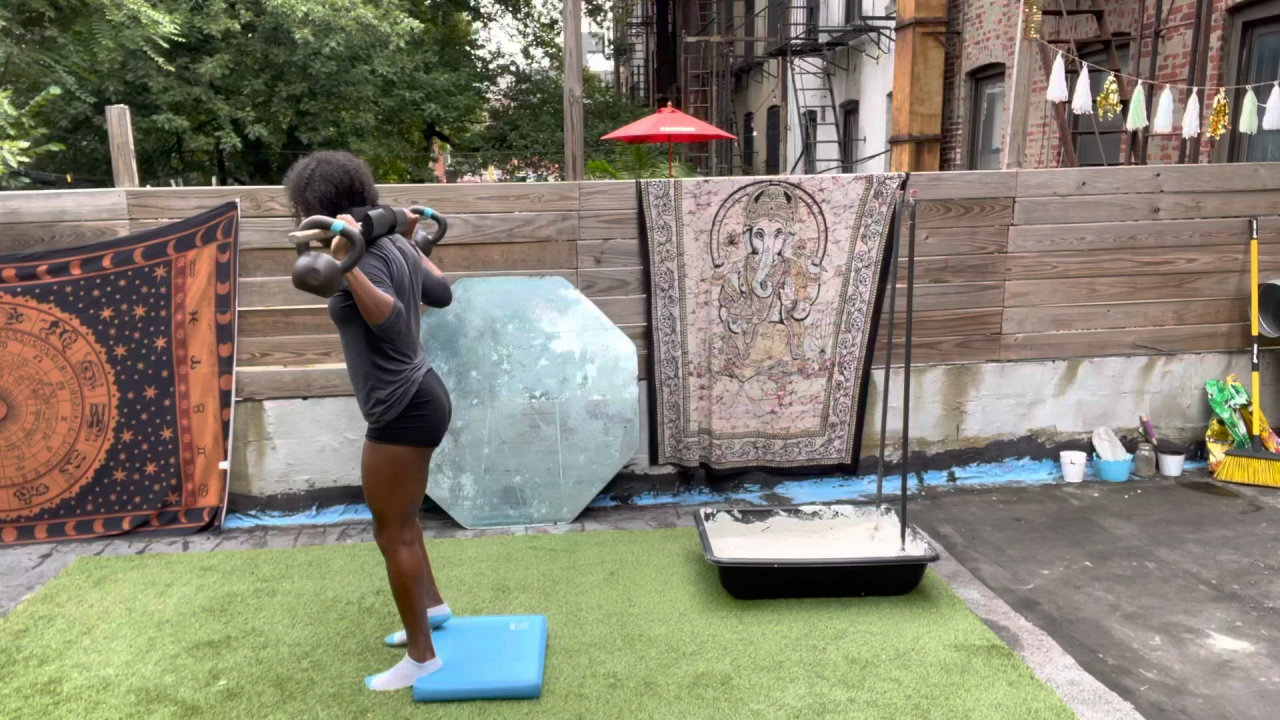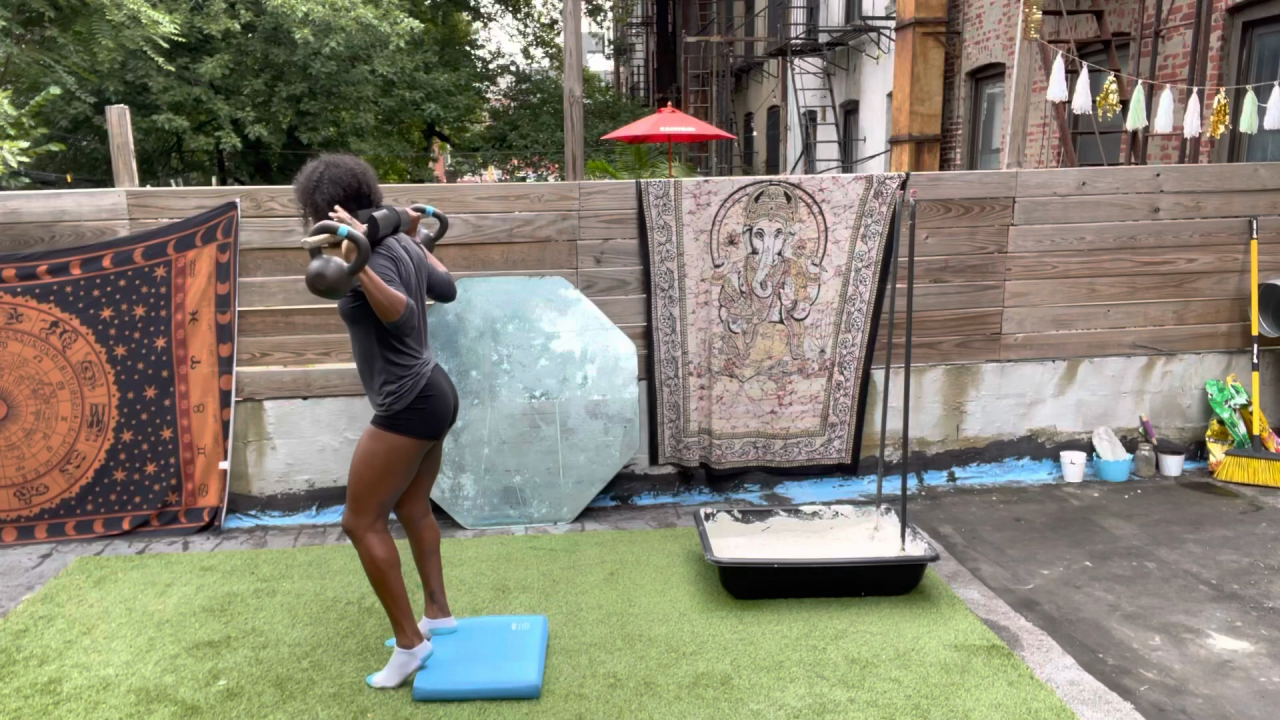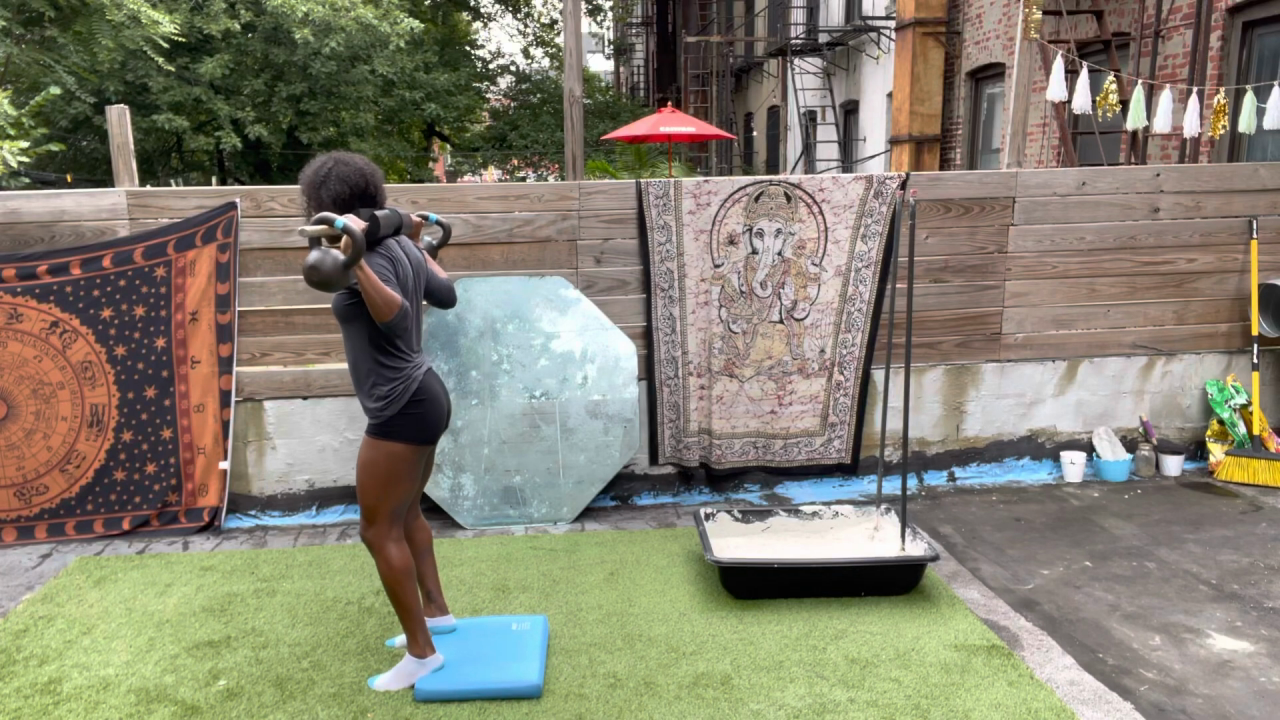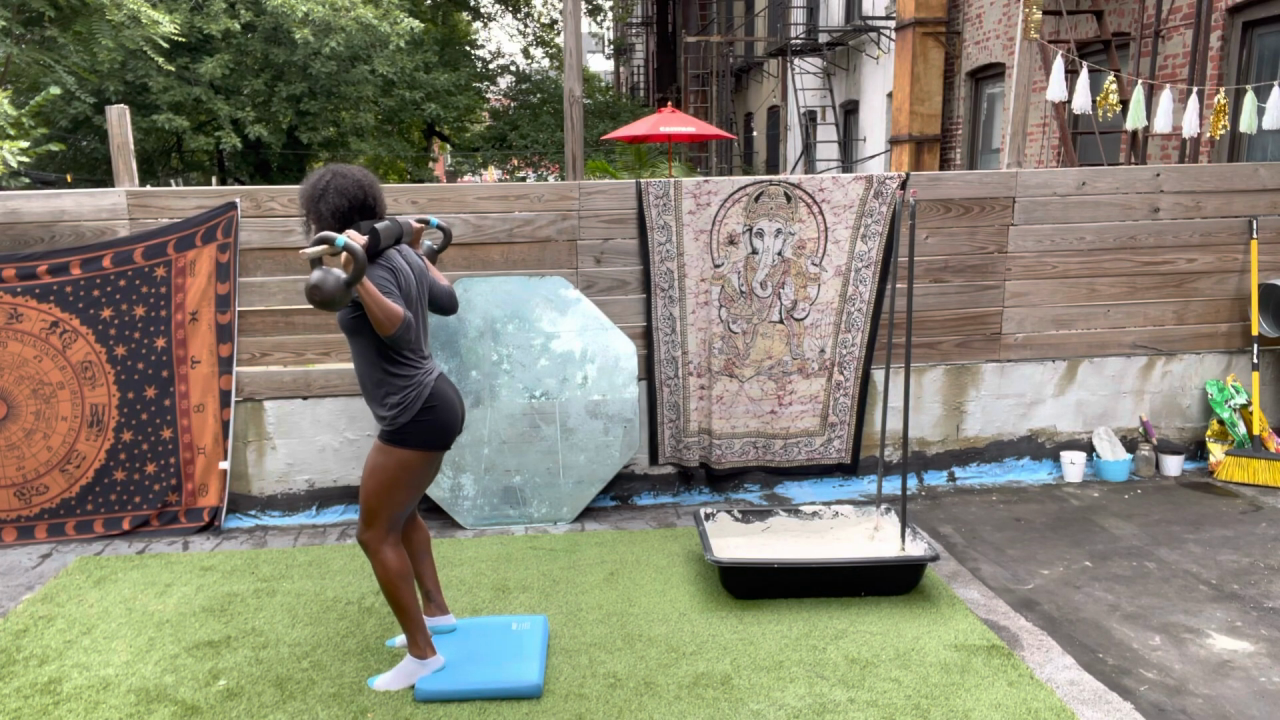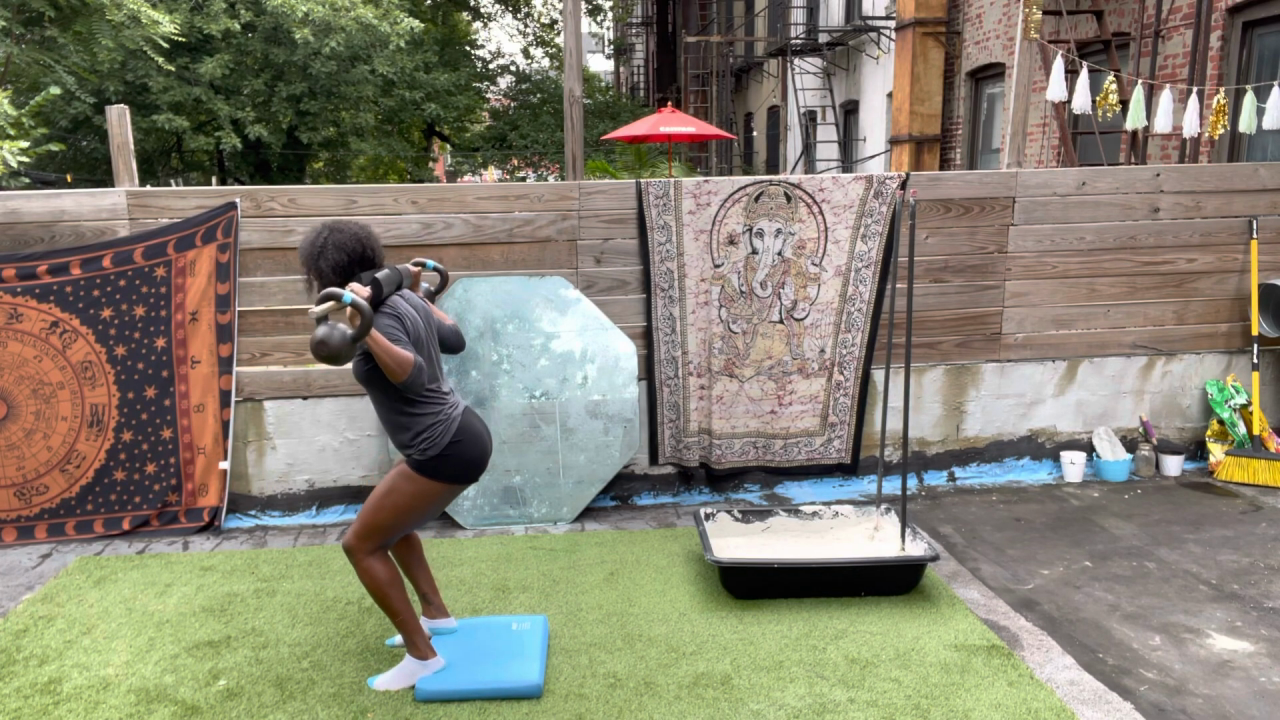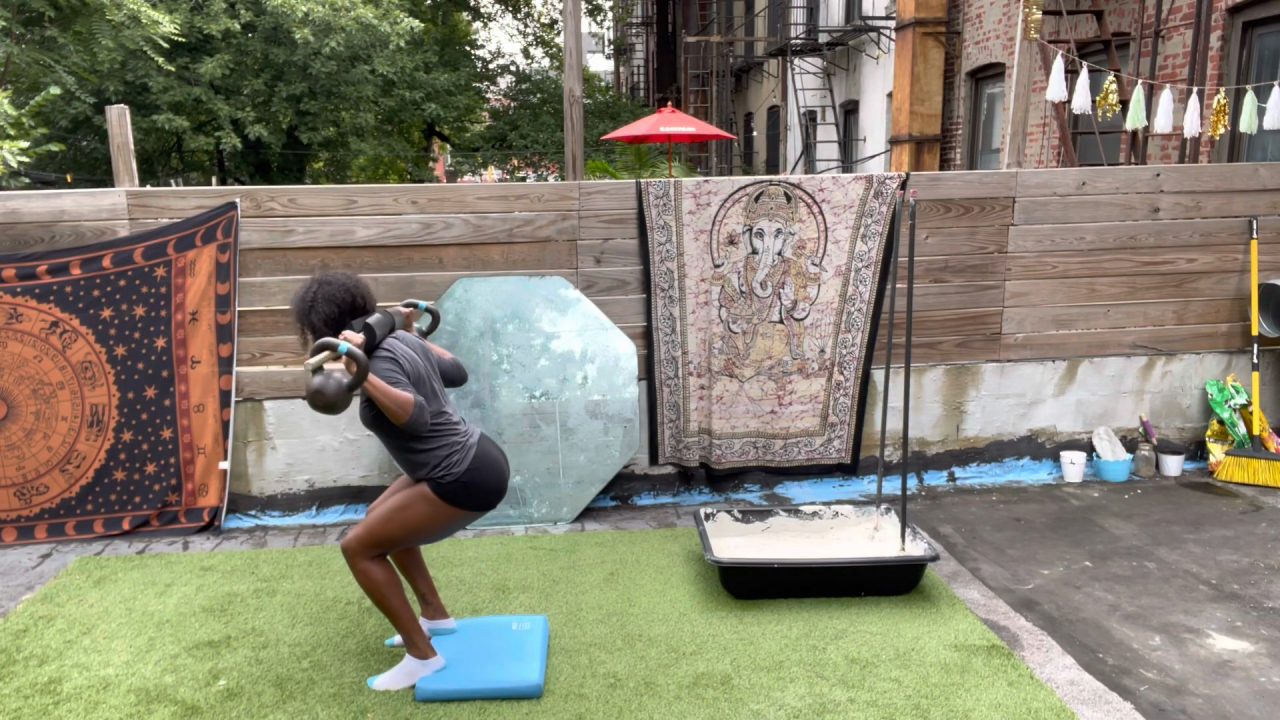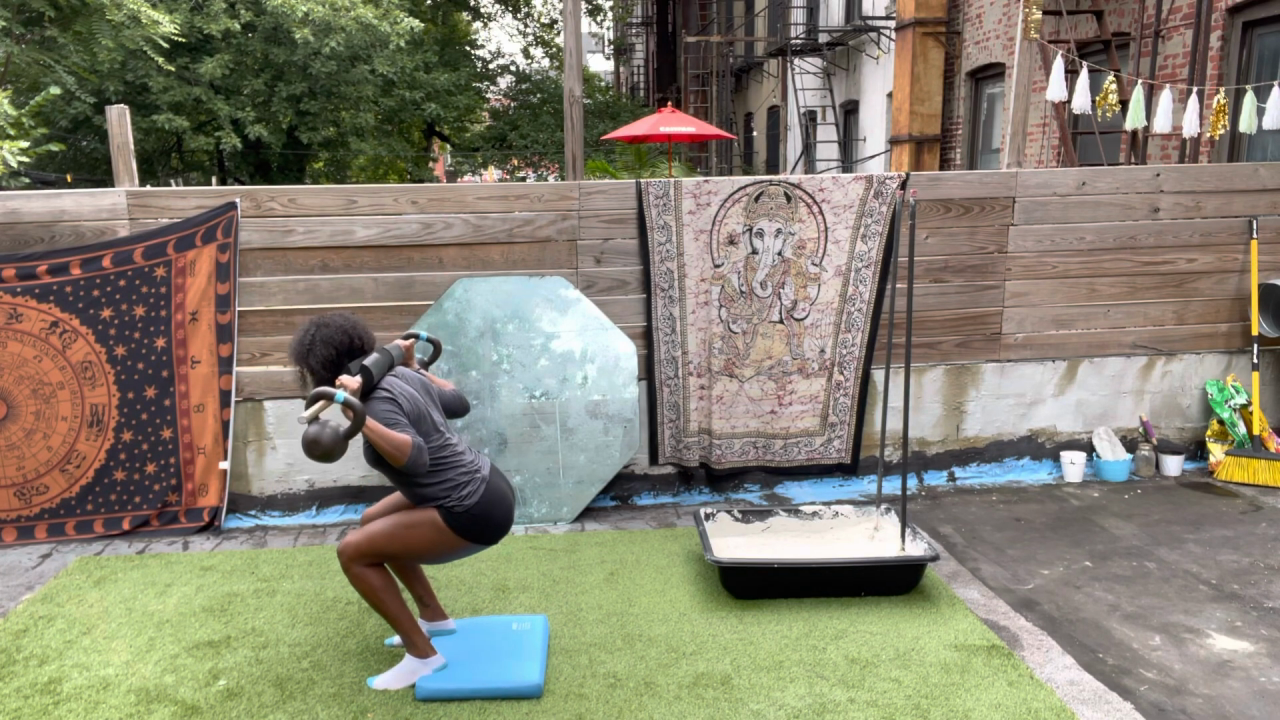
dt=0.7s
person 1, frame 1
left shoulder: (367, 256)
right shoulder: (394, 246)
left elbow: (390, 321)
right elbow: (442, 294)
left wrist: (346, 265)
left hip: (402, 411)
right hip: (421, 399)
left knee: (392, 532)
right knee: (398, 515)
left ankle: (421, 655)
right ankle: (432, 604)
person 1, frame 2
left shoulder: (375, 253)
right shoulder: (400, 245)
left elbow: (403, 318)
right elbow: (446, 288)
left wrist: (357, 266)
left hip: (408, 405)
right hip: (430, 395)
left knee: (361, 522)
right knee: (413, 510)
left ankle: (409, 642)
right ankle: (438, 613)
person 1, frame 3
left shoulder: (373, 255)
right shoulder: (399, 247)
left elbow: (396, 319)
right elbow: (447, 295)
left wrist: (355, 262)
left hip: (401, 410)
right hip: (422, 398)
left knee: (379, 530)
right knee: (404, 514)
left ankle: (421, 652)
right ankle: (436, 612)
person 1, frame 4
left shoulder: (373, 267)
right shoulder: (400, 256)
left elbow: (401, 332)
right elbow: (448, 302)
left wrist: (356, 278)
left hip: (416, 417)
right hip: (435, 403)
left knee: (375, 534)
right knee: (400, 514)
left ankle: (422, 654)
right ankle: (437, 611)
person 1, frame 5
left shoulder: (380, 316)
right shoulder: (404, 301)
left elbow: (415, 378)
right elbow: (455, 341)
left wrist: (363, 331)
left hip: (447, 453)
right hip: (461, 436)
left knee: (361, 543)
right knee: (387, 519)
left ankle: (422, 656)
right ankle: (436, 615)
person 1, frame 6
left shoulder: (378, 361)
right shoulder: (400, 342)
left elbow: (417, 418)
right elbow: (457, 373)
left wrist: (361, 376)
left hip: (467, 481)
right hip: (475, 460)
left knee: (358, 546)
right knee: (381, 520)
left ankle: (422, 655)
right ankle: (435, 615)
person 1, frame 7
left shoulder: (378, 403)
right shoulder: (403, 377)
left elbow: (416, 459)
right elbow: (459, 404)
left wrist: (360, 420)
left hip: (475, 514)
right hip: (484, 489)
left knee: (354, 551)
right knee: (372, 525)
left ankle: (422, 654)
right ankle: (434, 617)
